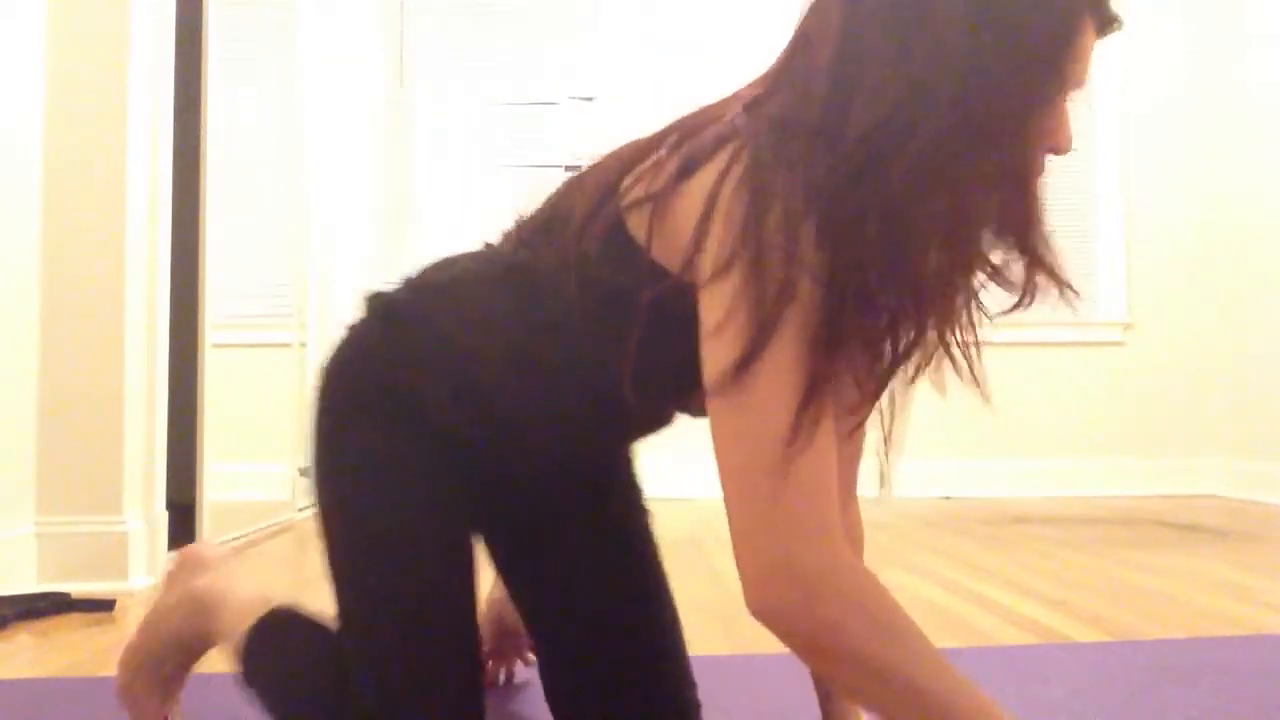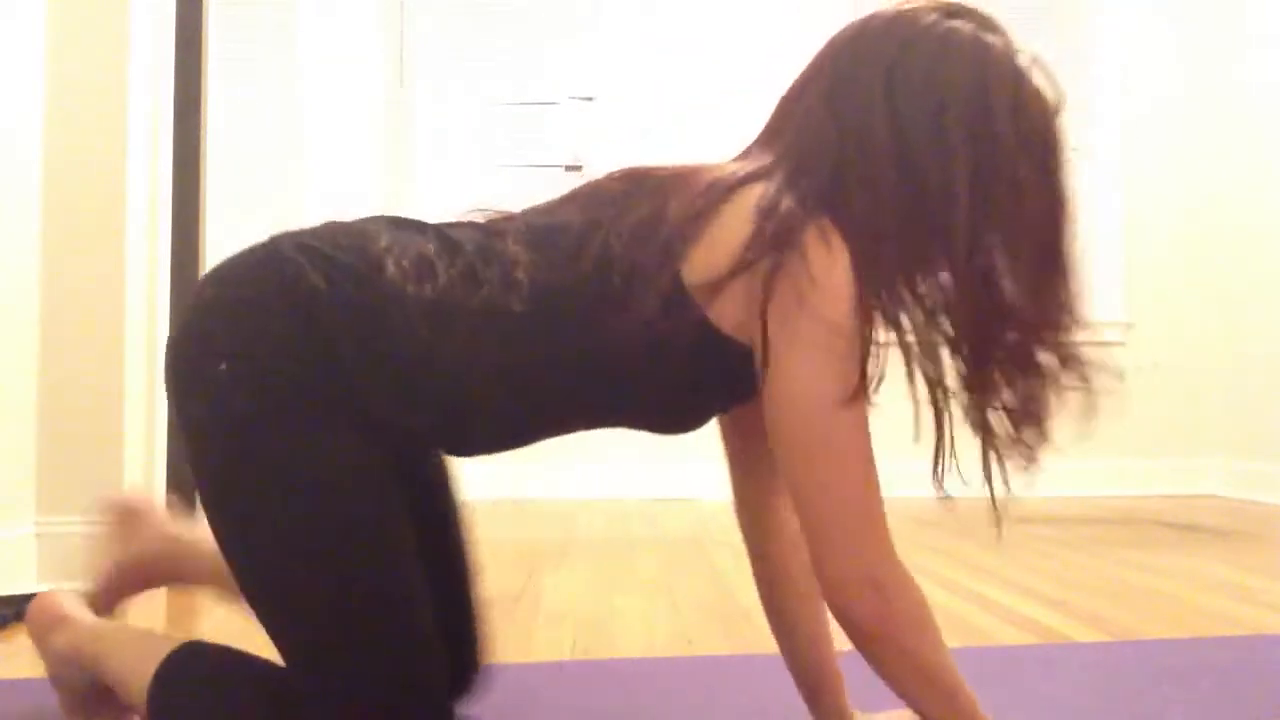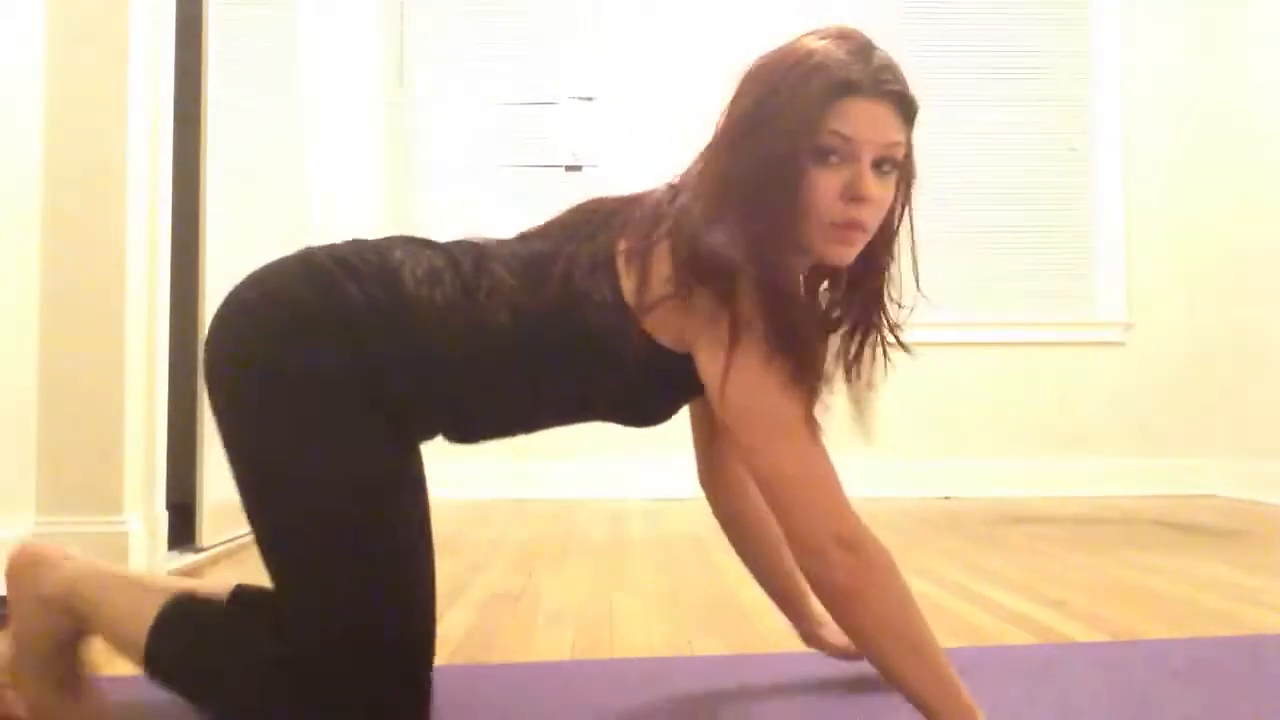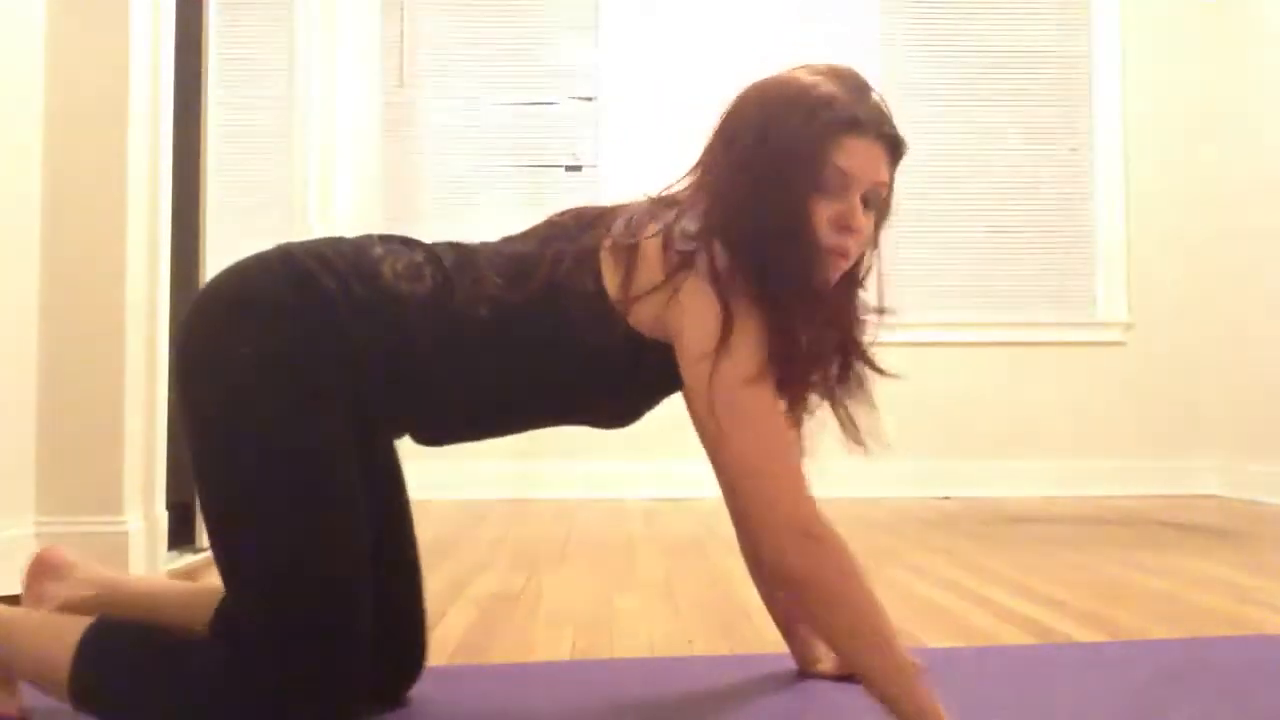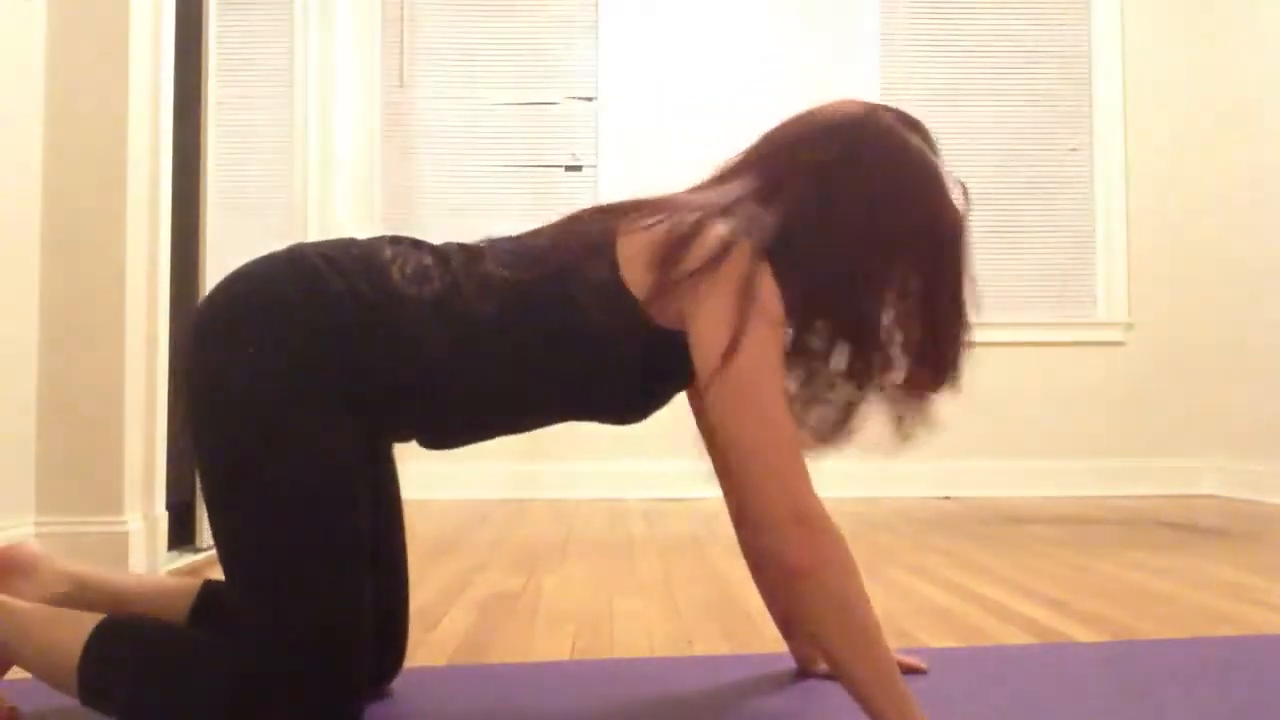
dt=0.4s
person 1, frame 1
left shoulder: (867, 226)
right shoulder: (756, 202)
left elbow: (815, 520)
right elbow: (789, 575)
left hip: (558, 442)
right hip: (400, 402)
left ankle: (491, 606)
right ankle: (215, 600)
person 1, frame 2
left shoulder: (760, 222)
right shoulder: (805, 258)
left elbow: (773, 511)
right elbow: (865, 578)
left hip: (346, 349)
right hip: (273, 351)
left ankle: (181, 551)
person 1, frame 3
left shoulder: (749, 272)
right shoulder: (720, 277)
left elbow: (731, 479)
right elbow: (834, 545)
left wrist: (817, 628)
left hip: (346, 357)
right hip: (295, 348)
left ankle: (90, 597)
person 1, frame 4
left shoulder: (699, 259)
right shoulder: (710, 272)
left elbow: (763, 507)
right elbow: (795, 536)
left hip: (316, 351)
right hip: (268, 343)
left ankle: (83, 591)
person 1, frame 5
left shoulder: (711, 259)
right shoulder: (727, 265)
left elbow: (753, 498)
right elbow: (790, 526)
left hip: (316, 354)
right hip: (275, 350)
